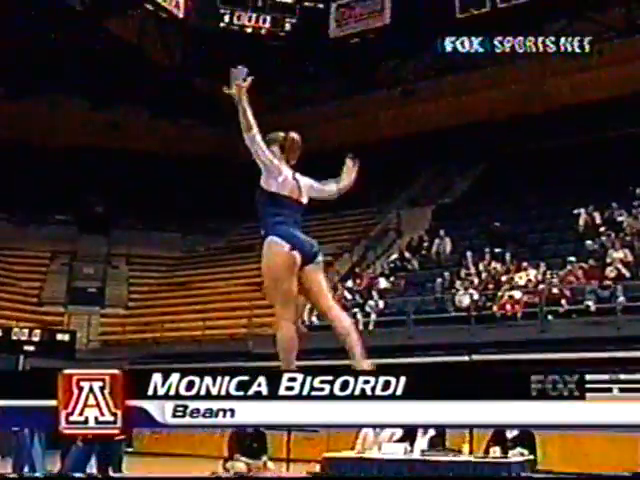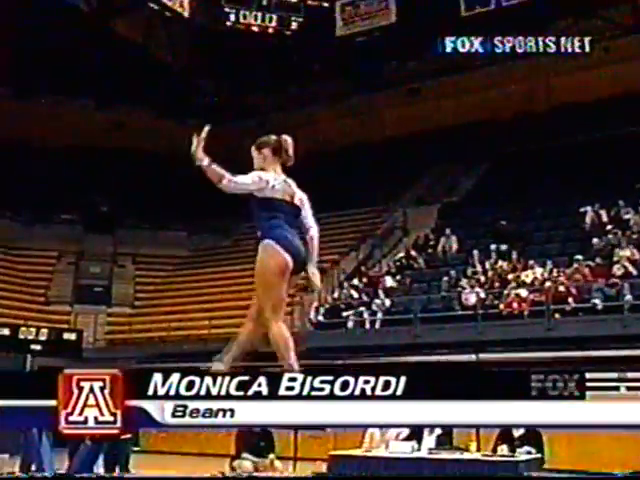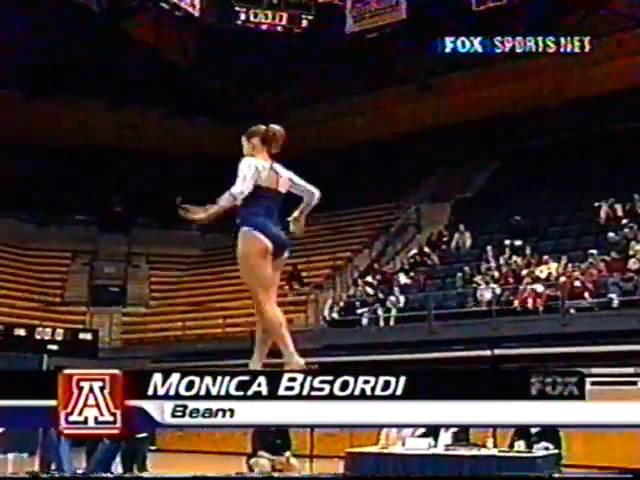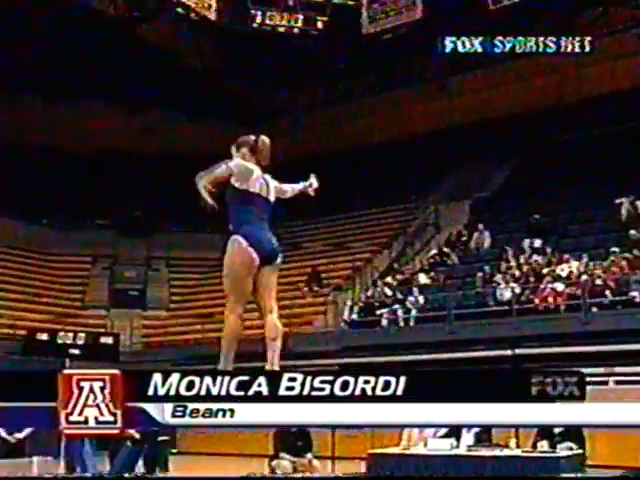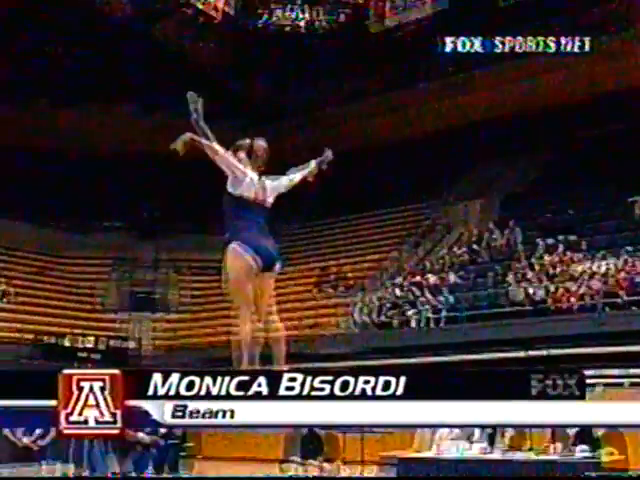
dt=0.3s
person 1, frame 1
left shoulder: (275, 172)
right shoulder: (304, 183)
left elbow: (252, 136)
right elbow: (332, 189)
left wrist: (241, 96)
right wrist: (346, 180)
left hip: (281, 246)
right hip: (308, 247)
left knee: (285, 317)
right knee: (329, 308)
right ankle: (359, 360)
person 1, frame 2
left shoulder: (263, 178)
right shoulder: (296, 189)
left elbow: (228, 182)
right elbow: (311, 229)
left wrist: (200, 157)
right wrist: (312, 265)
left hip: (276, 248)
right hip: (296, 251)
left knee: (273, 318)
right knee: (257, 315)
right ankle: (224, 363)
person 1, frame 3
left shoulder: (250, 164)
right shoulder: (281, 172)
left elbow: (238, 193)
right elbow: (313, 194)
left wrist: (205, 213)
right wrist: (299, 217)
left hip: (255, 235)
right hip: (277, 239)
left knee: (265, 302)
right knee: (264, 303)
left ankle: (291, 358)
right ankle: (258, 362)
person 1, frame 4
left shoulder: (244, 170)
right shoulder: (269, 182)
left elbow: (228, 167)
right elbow: (291, 189)
left wrist: (203, 181)
right wrist: (308, 185)
left hip: (245, 242)
right hip: (269, 245)
left knee: (234, 309)
right knee: (270, 310)
left ankle: (225, 369)
right ankle: (273, 365)
person 1, frame 5
left shoulder: (240, 175)
right shoulder: (268, 185)
left elbow: (218, 152)
right elbow: (293, 177)
left wrist: (193, 138)
right wrist: (315, 165)
left hip: (243, 249)
right hip: (268, 251)
left knee: (245, 316)
right knee: (269, 315)
right ankle: (281, 370)
